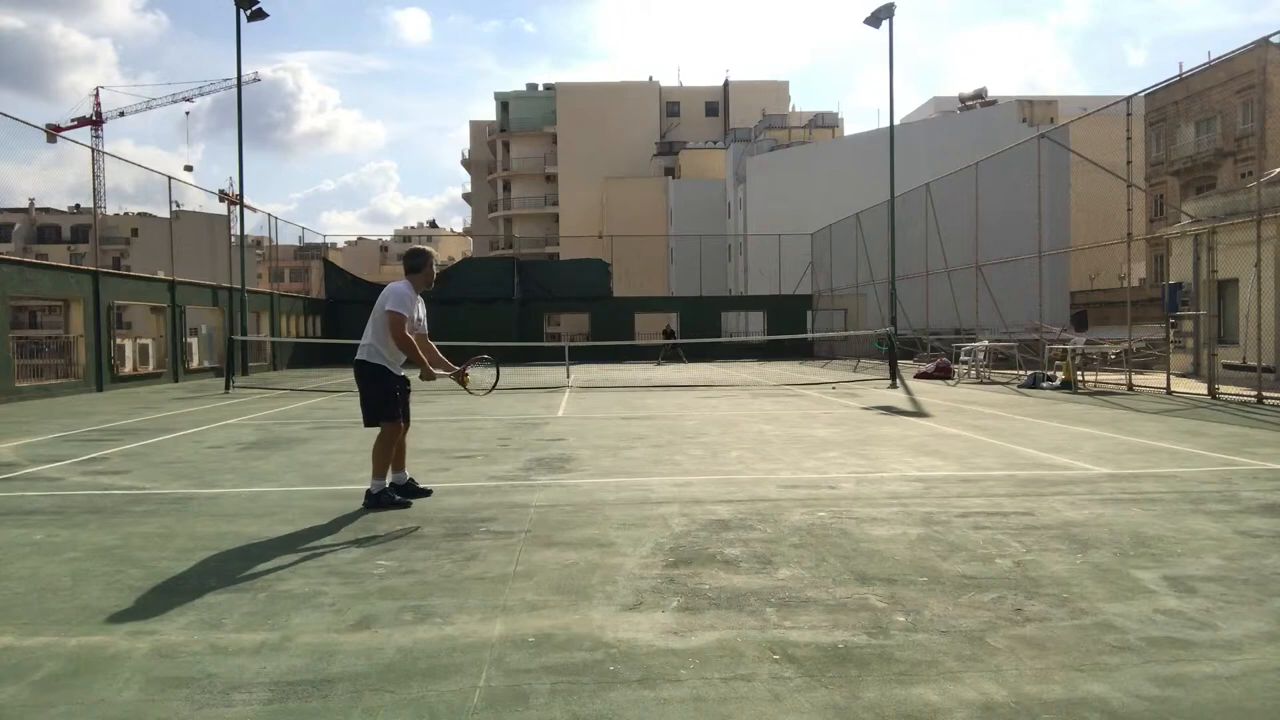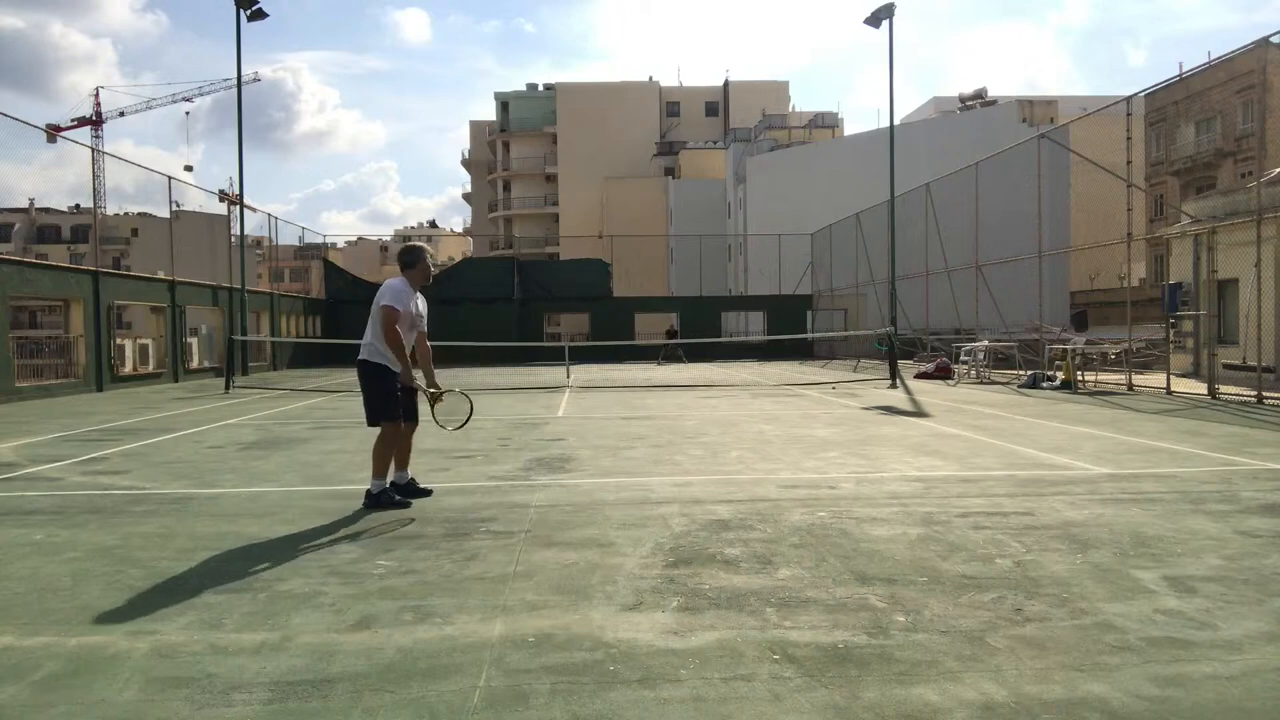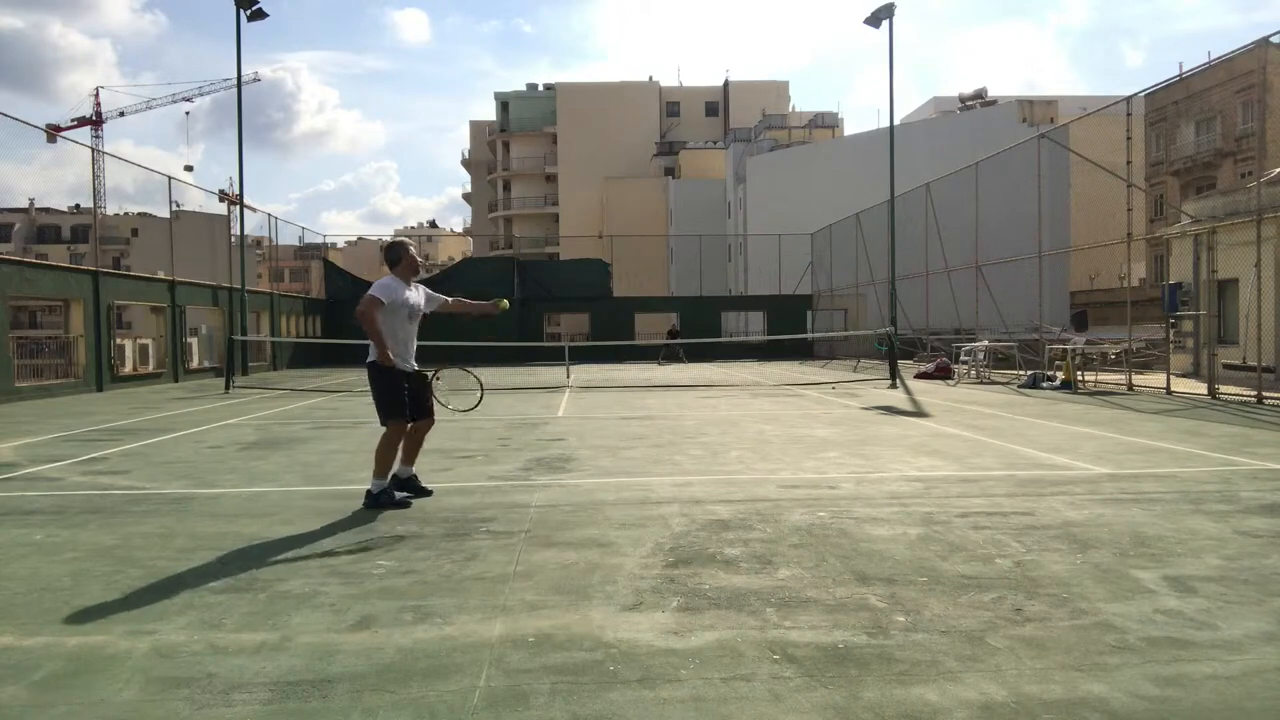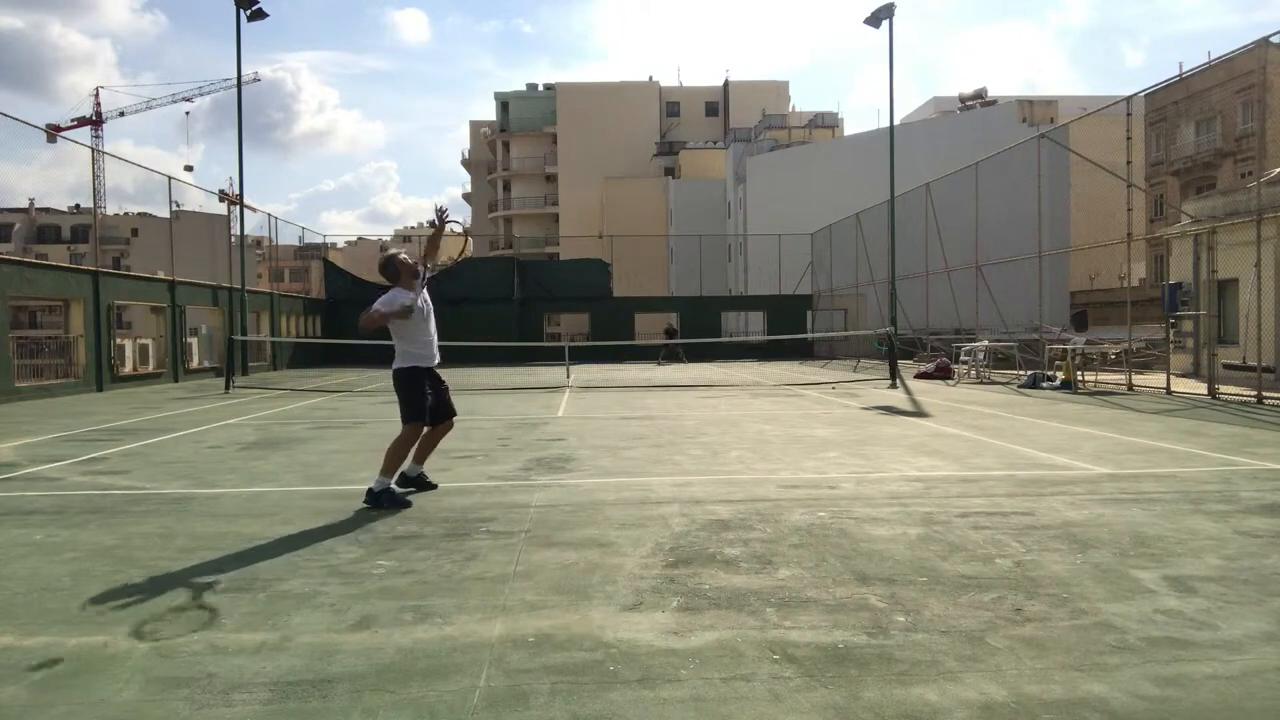
dt=0.3s
person 1, frame 1
left shoulder: (418, 302)
right shoulder: (400, 292)
left elbow: (424, 344)
right elbow: (399, 335)
left wrist: (452, 369)
right wrist: (425, 368)
left hip: (391, 369)
right hip: (374, 366)
left knee: (401, 426)
right knee: (391, 426)
left ankle: (401, 481)
right ankle: (377, 491)
person 1, frame 2
left shoulder: (420, 301)
right shoulder: (396, 289)
left elbow: (421, 343)
right elbow: (388, 328)
left wrist: (430, 379)
right wrist: (407, 369)
left hip: (396, 370)
right hip: (377, 366)
left knee: (409, 424)
right knee: (392, 426)
left ankle: (402, 481)
right ankle: (377, 491)
person 1, frame 3
left shoulder: (419, 292)
right shoulder: (387, 286)
left elbow: (450, 303)
right elbow: (363, 312)
left wrist: (484, 307)
right wrist: (381, 349)
left hip: (408, 368)
right hip: (385, 368)
left knee: (424, 420)
right knee: (397, 426)
left ankle: (404, 475)
right ankle: (377, 490)
person 1, frame 4
left shoulder: (418, 284)
right shoulder: (395, 299)
left elbow: (430, 254)
right elbow: (364, 324)
left wrist: (439, 228)
right wrist: (395, 314)
left hip: (428, 370)
right hip: (410, 371)
left knee: (444, 423)
right knee: (414, 429)
left ankle: (412, 473)
right ankle: (380, 488)
